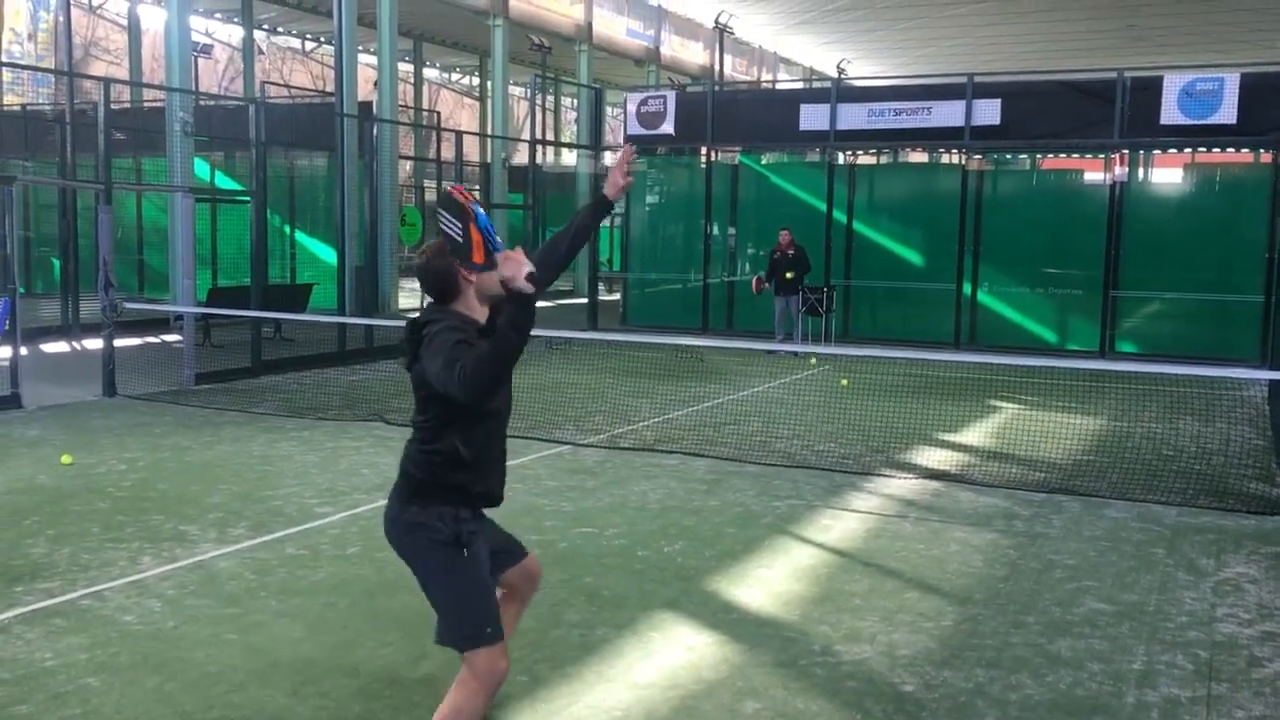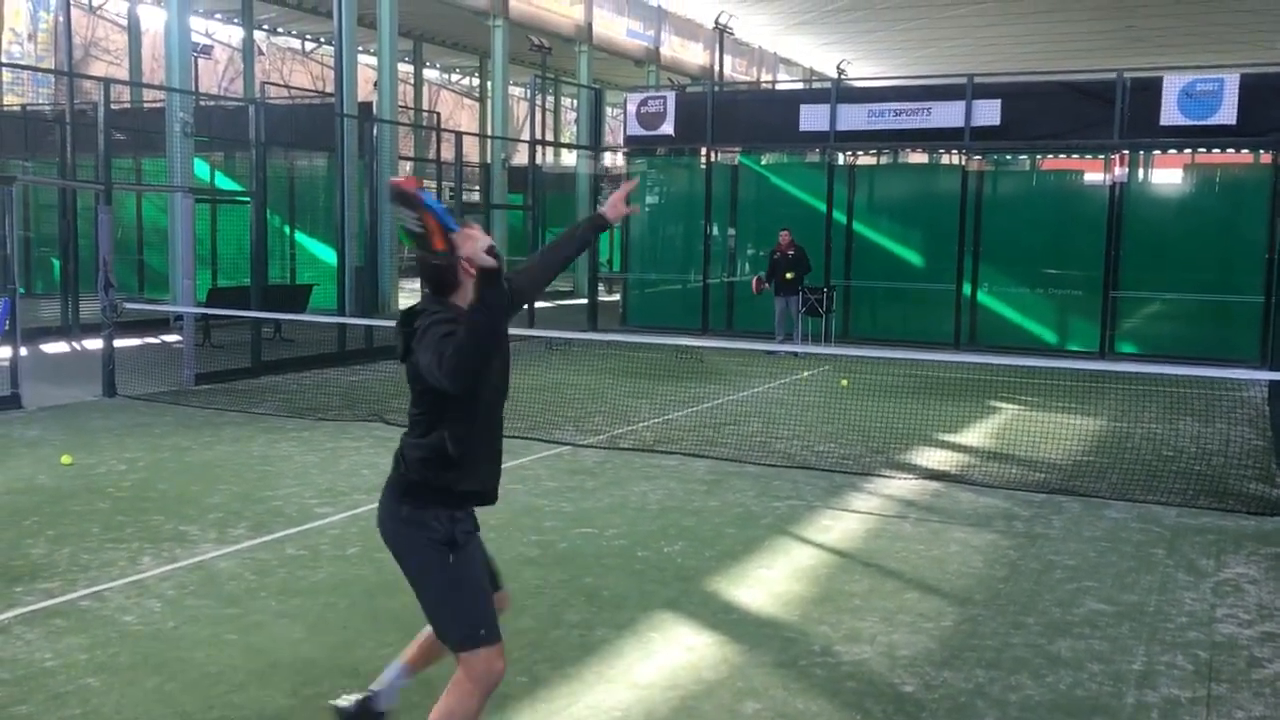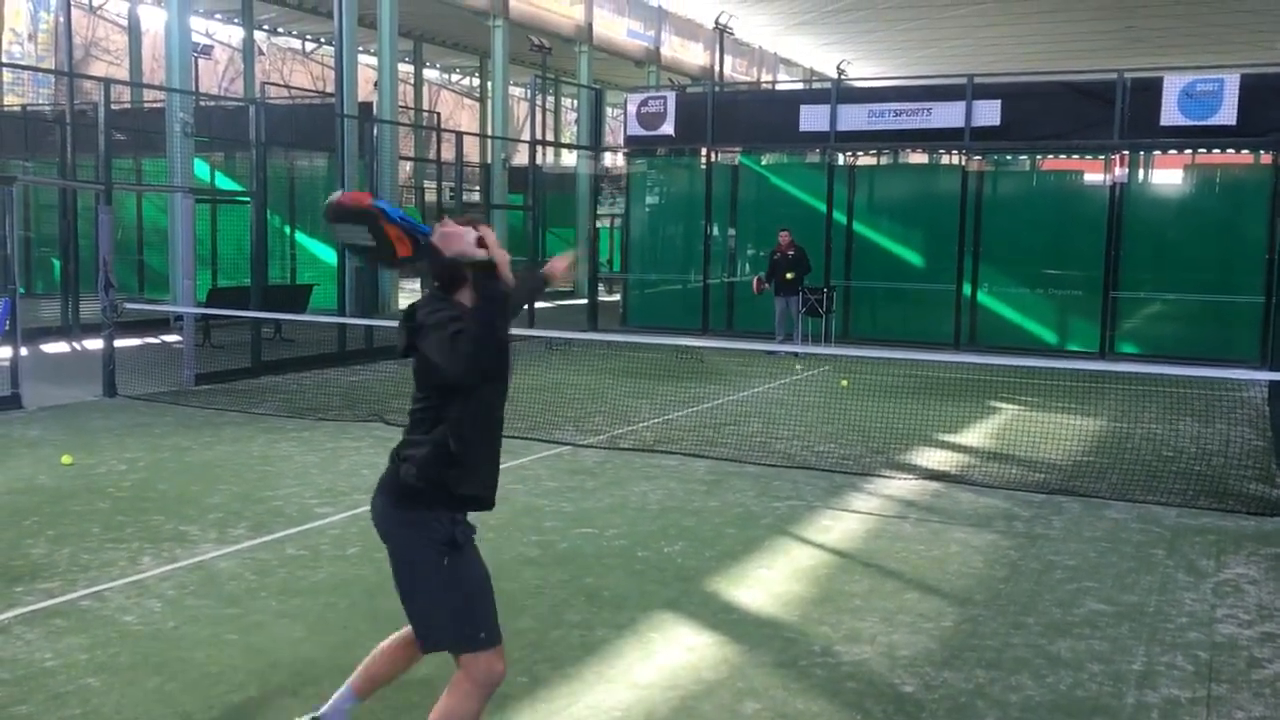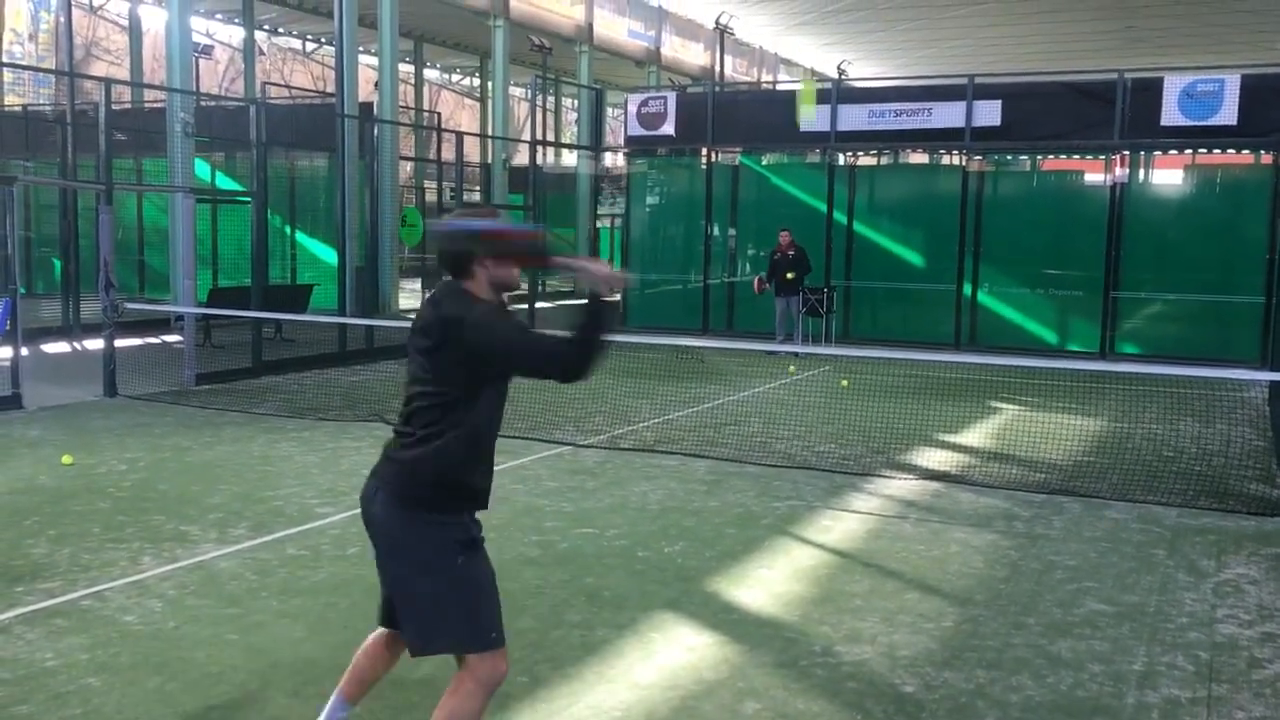
dt=0.1s
person 1, frame 1
left shoulder: (483, 321)
right shoulder: (445, 340)
left elbow: (548, 262)
right elbow: (475, 386)
left wrist: (604, 199)
right wrist: (518, 303)
left hip: (454, 511)
right hip: (432, 516)
left knee: (524, 575)
right knee: (488, 664)
person 1, frame 2
left shoulder: (465, 315)
right shoulder: (439, 331)
left elbow: (532, 276)
right elbow: (459, 378)
left wrist: (599, 221)
right wrist: (478, 271)
left hip: (436, 505)
right hip: (429, 512)
left knee: (490, 600)
right knee: (485, 666)
person 1, frame 3
left shoulder: (458, 311)
right shoulder: (448, 326)
left elbow: (501, 300)
right elbow: (479, 365)
left wrist: (540, 277)
right wrist: (495, 270)
left hip: (418, 503)
right hip: (427, 513)
left knee: (429, 630)
right knee: (483, 668)
person 1, frame 4
left shoulder: (449, 314)
right shoulder: (473, 320)
right elbow: (566, 364)
right wrist: (597, 295)
left hip: (390, 491)
right hip: (429, 512)
left knee: (400, 629)
right knee: (486, 665)
